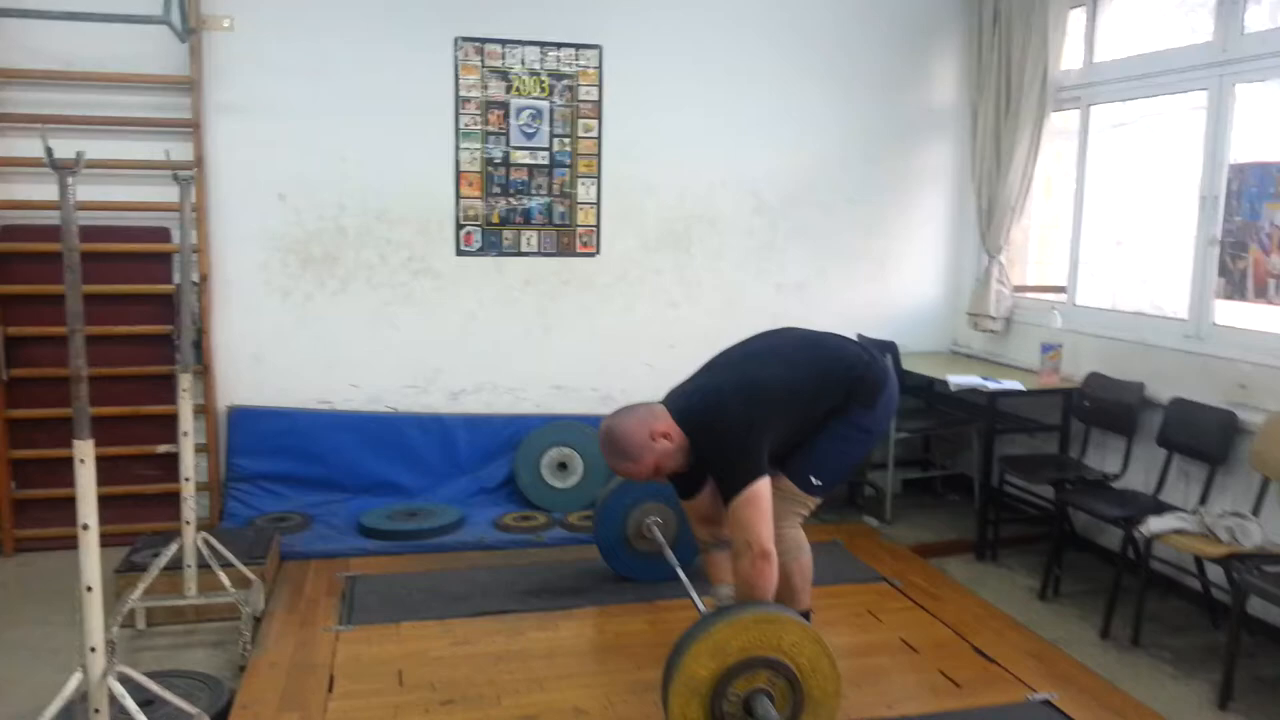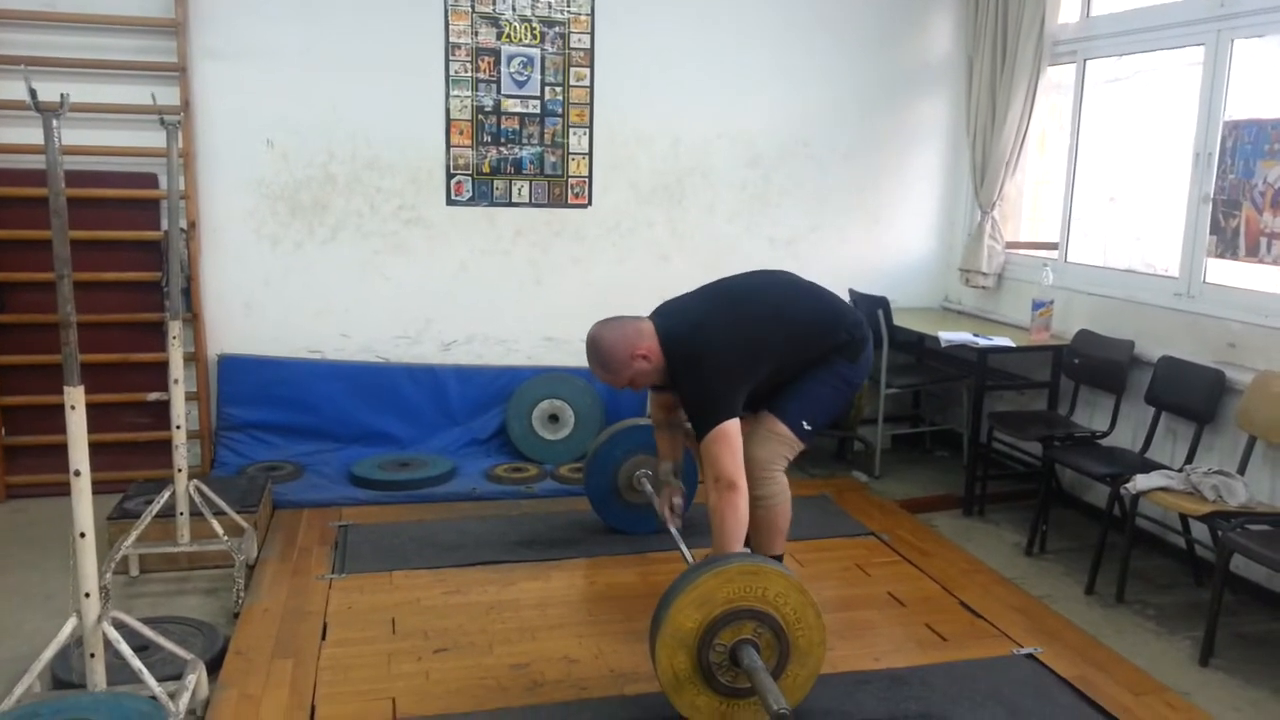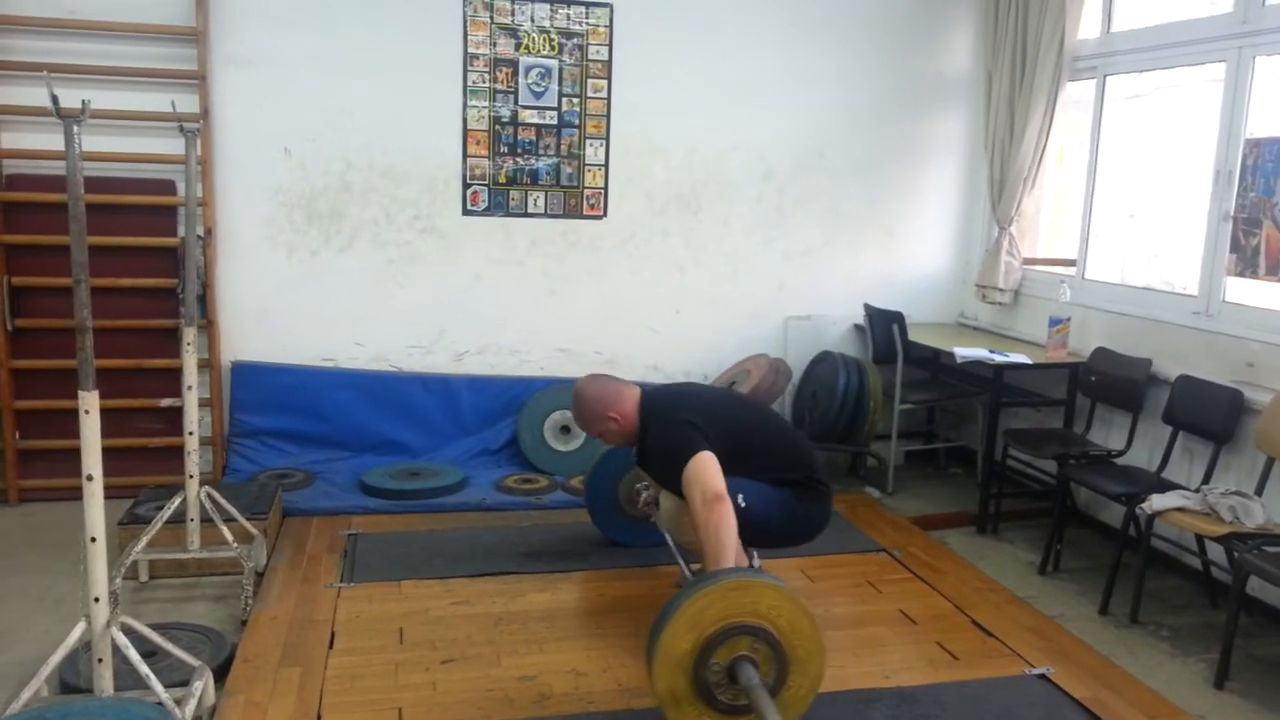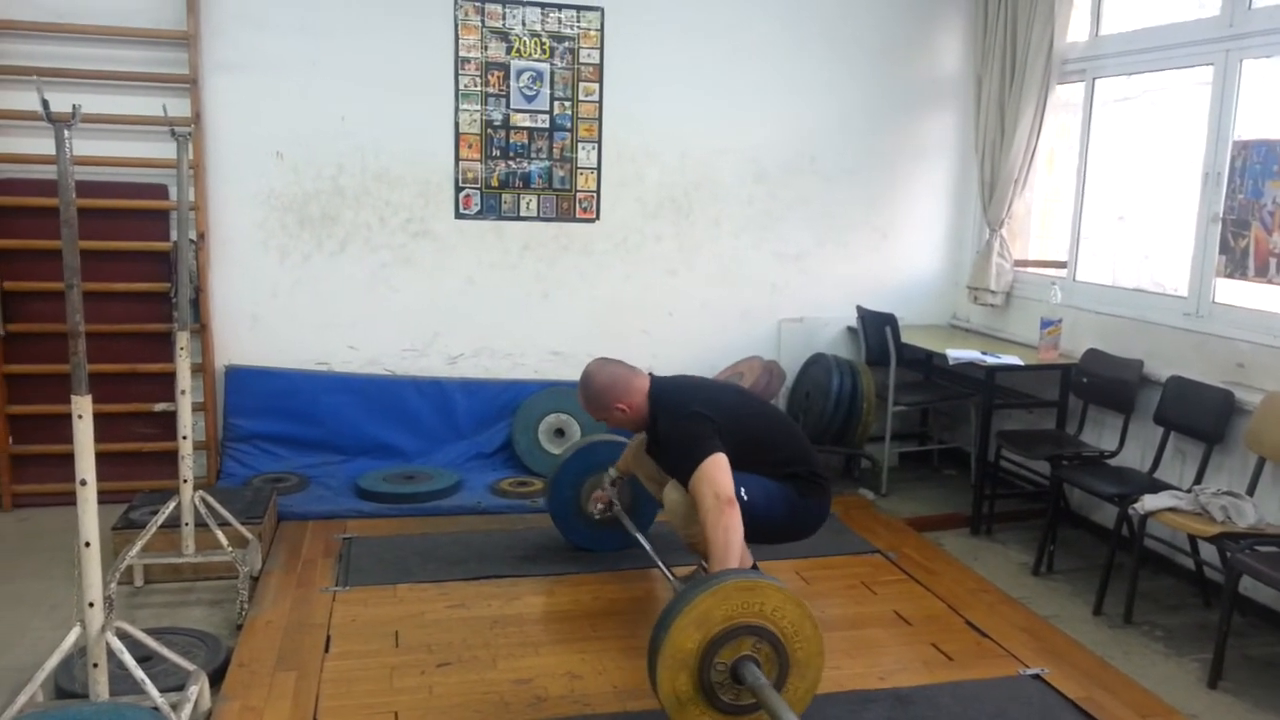
dt=1s
person 1, frame 1
left shoulder: (727, 434)
right shoulder: (677, 430)
left elbow: (757, 551)
right elbow: (709, 526)
right wrist: (725, 604)
left hip: (863, 392)
right hip: (809, 386)
left knee: (778, 517)
right knee: (743, 505)
person 1, frame 2
left shoulder: (705, 364)
right shoulder: (659, 331)
left elbow: (726, 482)
right elbow: (667, 406)
right wrist: (668, 475)
left hip: (841, 348)
right hip: (789, 339)
left knee: (761, 460)
right knee: (721, 449)
right ankle: (748, 554)
person 1, frame 3
left shoulder: (670, 429)
right shoulder: (662, 404)
left elbow: (713, 502)
left hip: (800, 503)
left knee: (680, 509)
right ankle: (738, 564)
person 1, frame 4
left shoulder: (682, 422)
right shoulder: (663, 395)
left elbow: (721, 505)
right elbow: (642, 439)
left hip: (799, 499)
left knee: (683, 500)
right knee: (645, 453)
right ankle: (728, 564)
